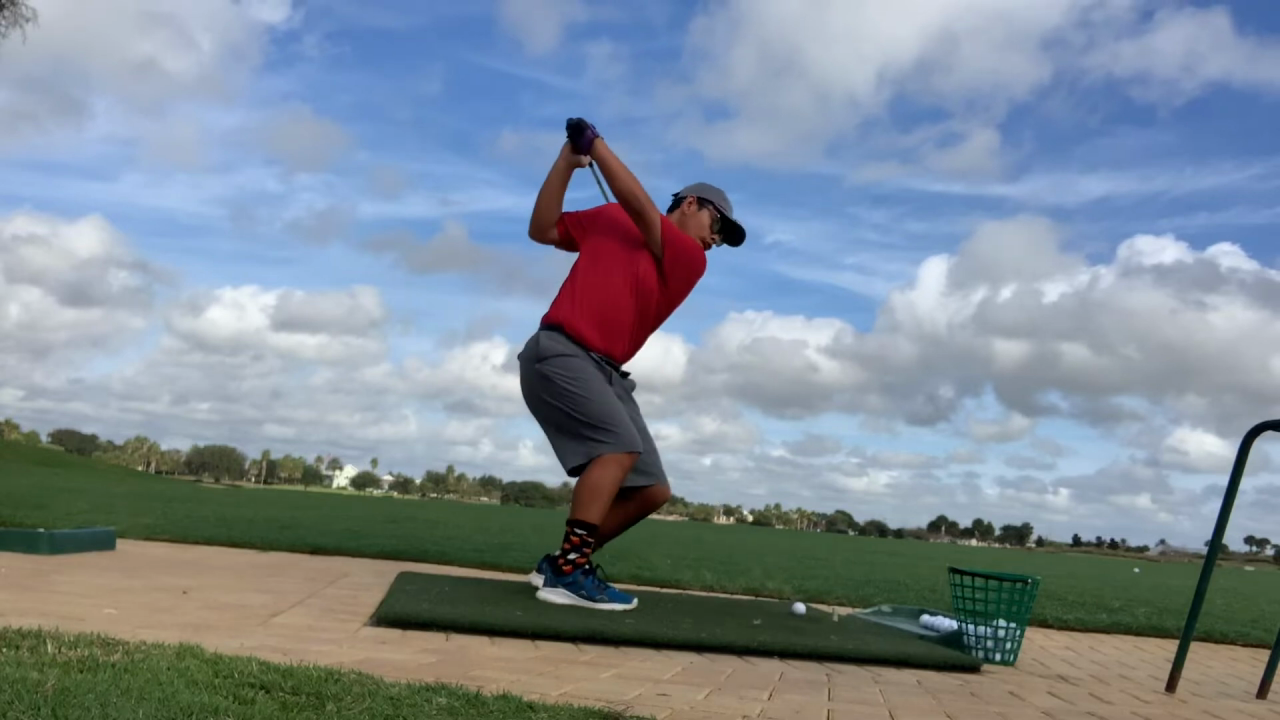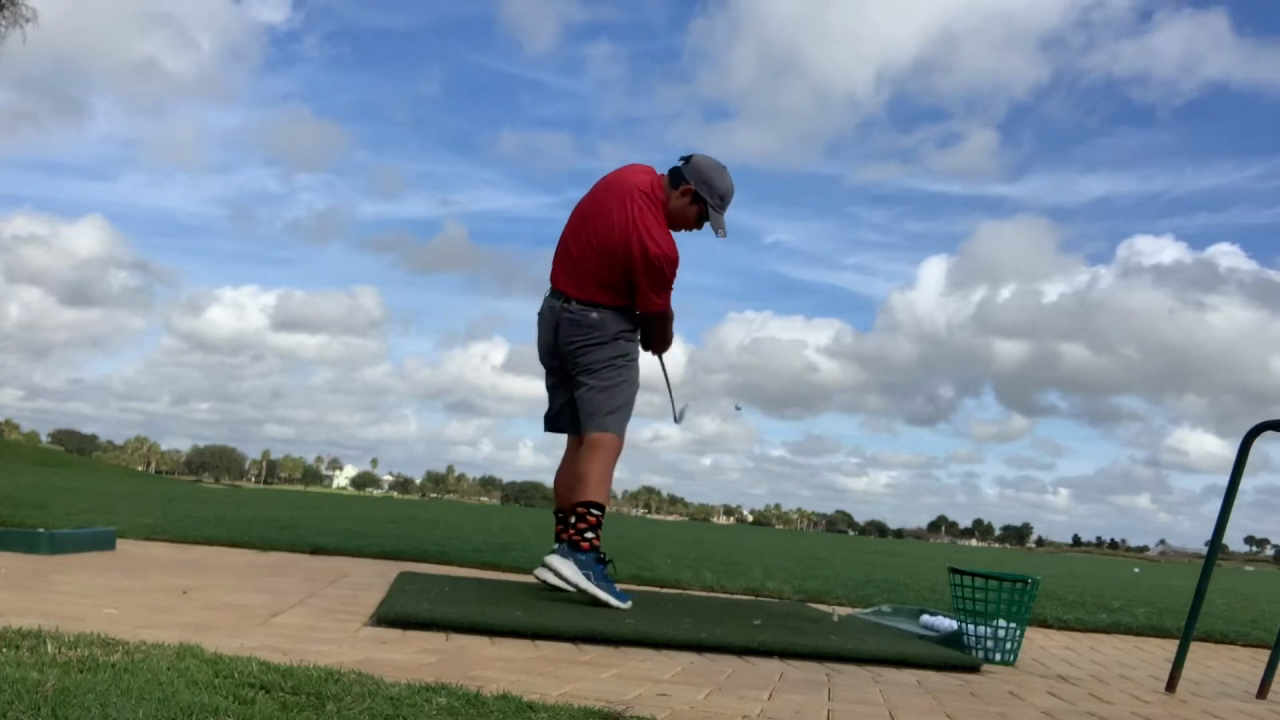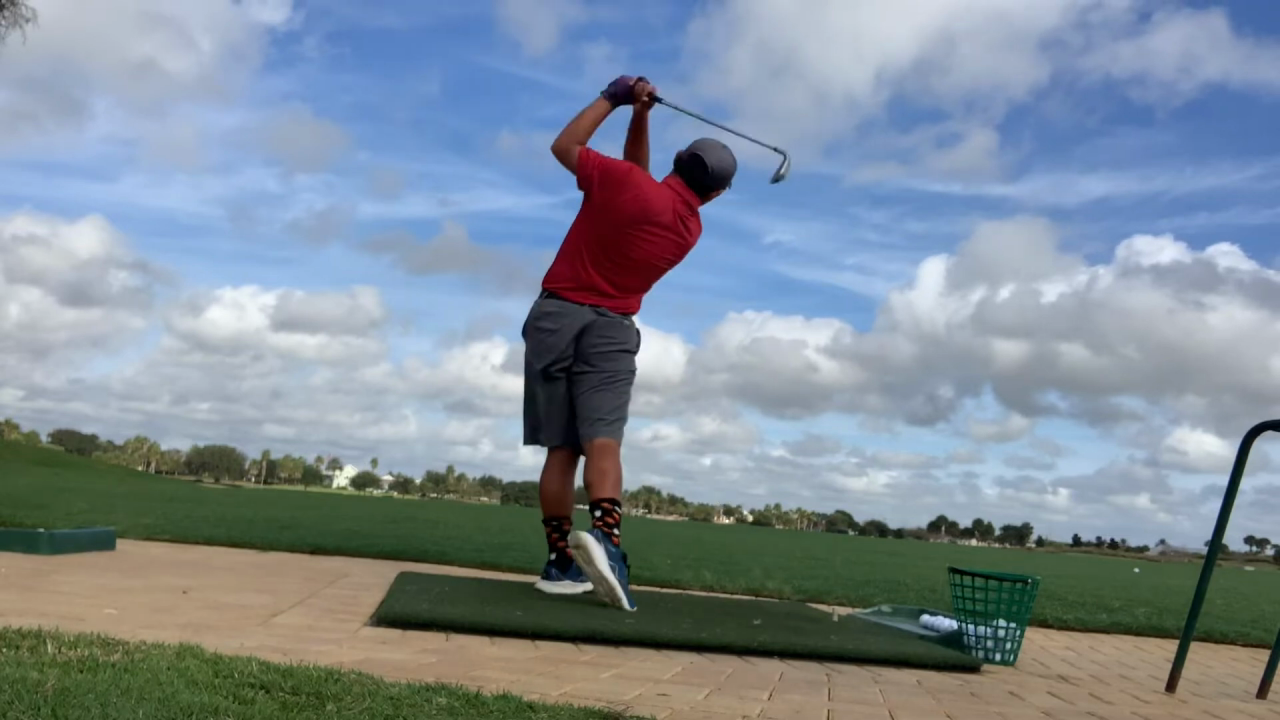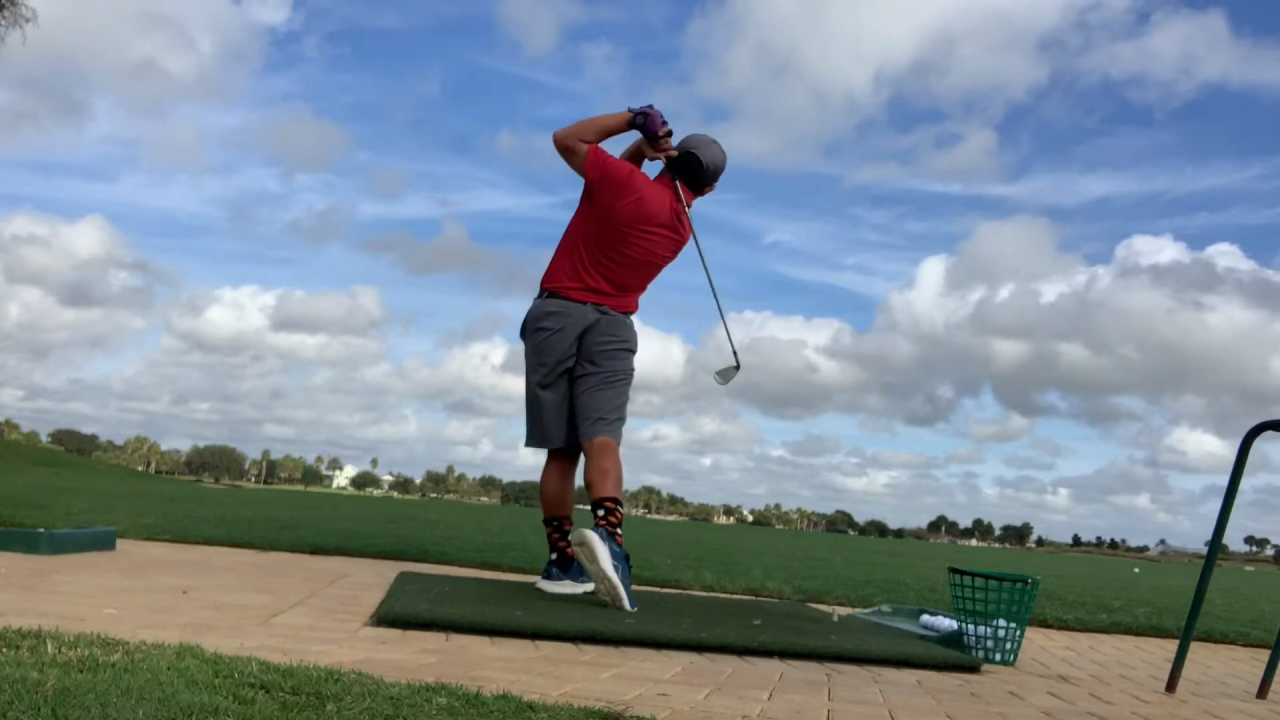
dt=0.3s
person 1, frame 1
left shoulder: (691, 260)
right shoulder: (608, 219)
left elbow: (639, 207)
right elbow: (542, 230)
left wrist: (594, 144)
right wrist: (568, 158)
left hip: (604, 372)
right hip: (556, 354)
left knee: (652, 491)
right knee: (619, 448)
left ankle: (565, 561)
right ankle: (568, 570)
person 1, frame 2
left shoulder: (634, 175)
right shoulder: (659, 246)
right elbow: (657, 323)
right wrist: (660, 344)
left hip: (557, 315)
right hip: (604, 327)
left knee: (579, 438)
right knee: (603, 436)
left ankle: (562, 551)
right ankle: (580, 549)
person 1, frame 3
left shoulder: (626, 183)
right shoulder: (690, 230)
left elbow: (563, 148)
left wrist: (613, 98)
right wrist: (641, 114)
left hip: (552, 318)
right hip: (608, 331)
left knee: (561, 446)
right knee: (601, 441)
left ankle: (561, 561)
right ankle: (604, 536)
person 1, frame 4
left shoulder: (625, 184)
right shoulder: (681, 228)
left elbow: (565, 140)
left wrist: (632, 121)
right wrist: (641, 147)
left hip: (553, 317)
right hip: (609, 328)
left knee: (561, 449)
right knee: (601, 439)
left ankle: (561, 561)
right ankle: (605, 534)
